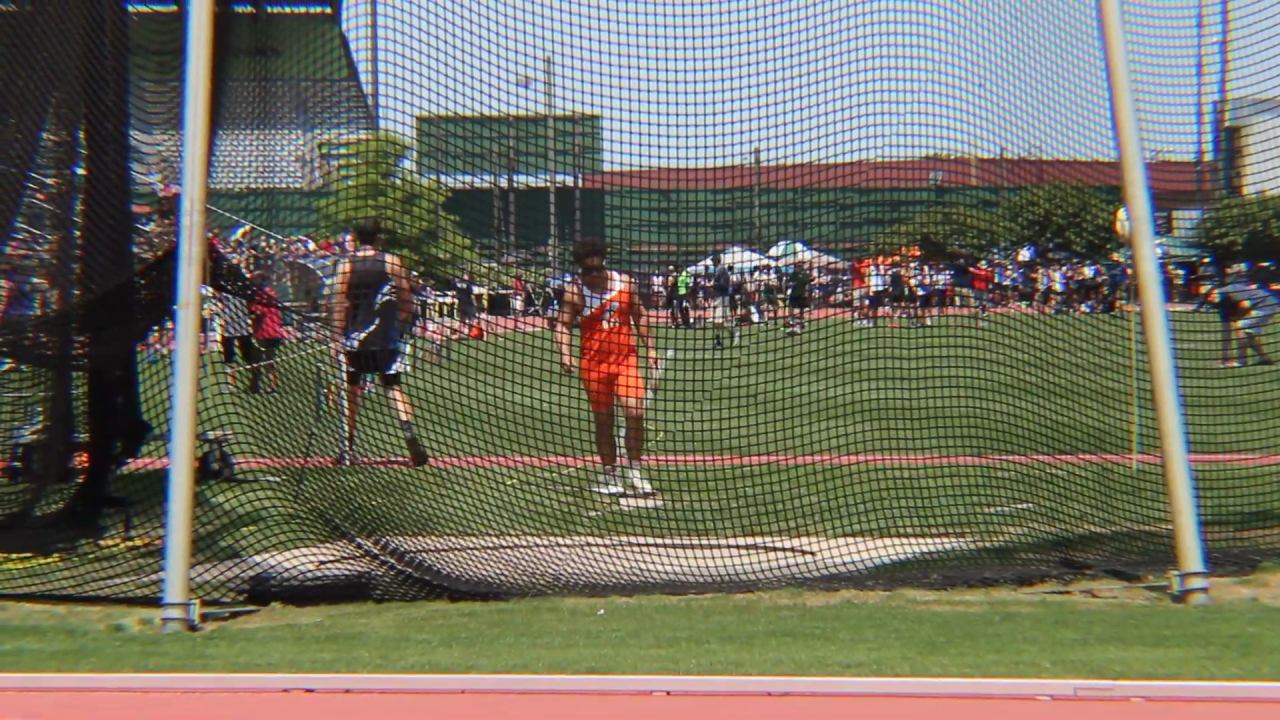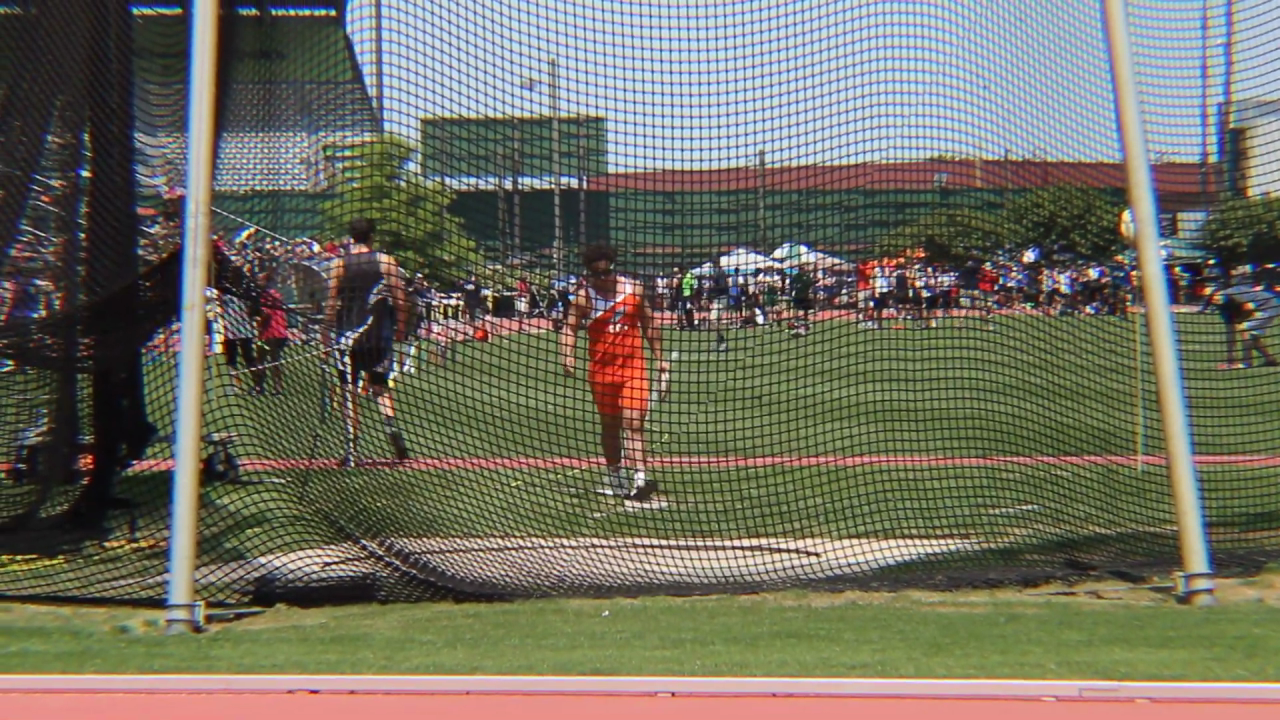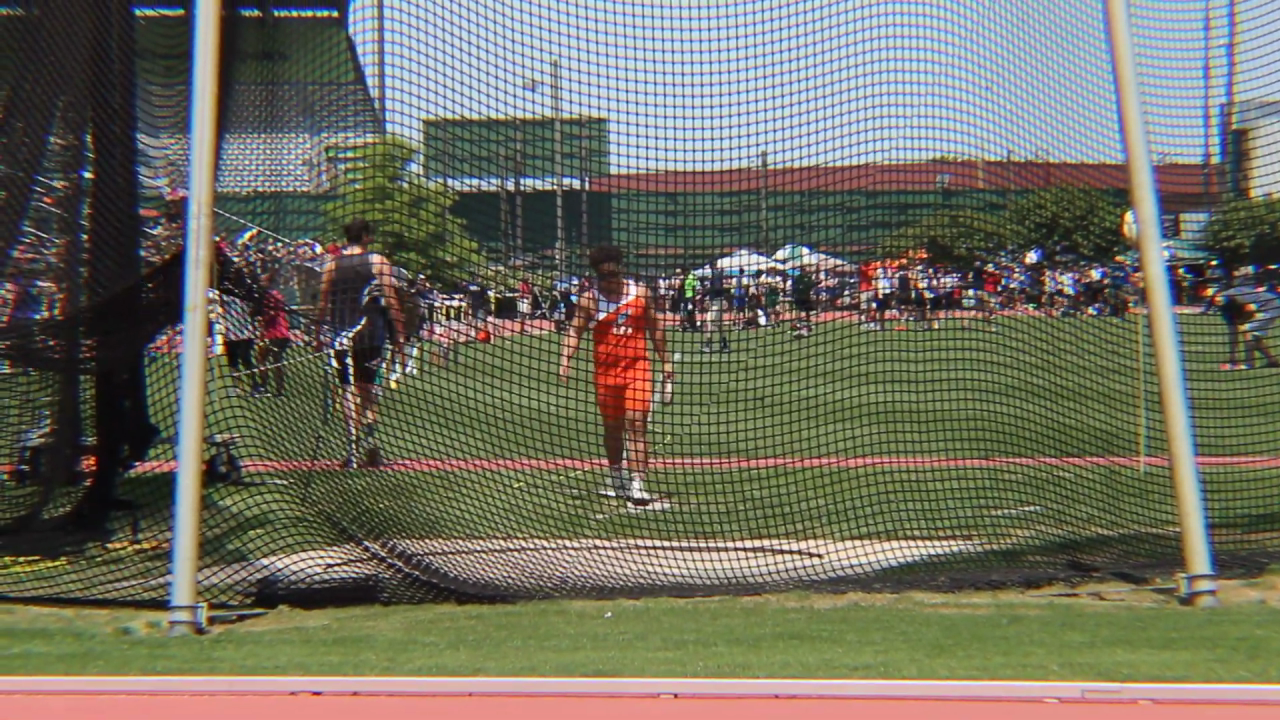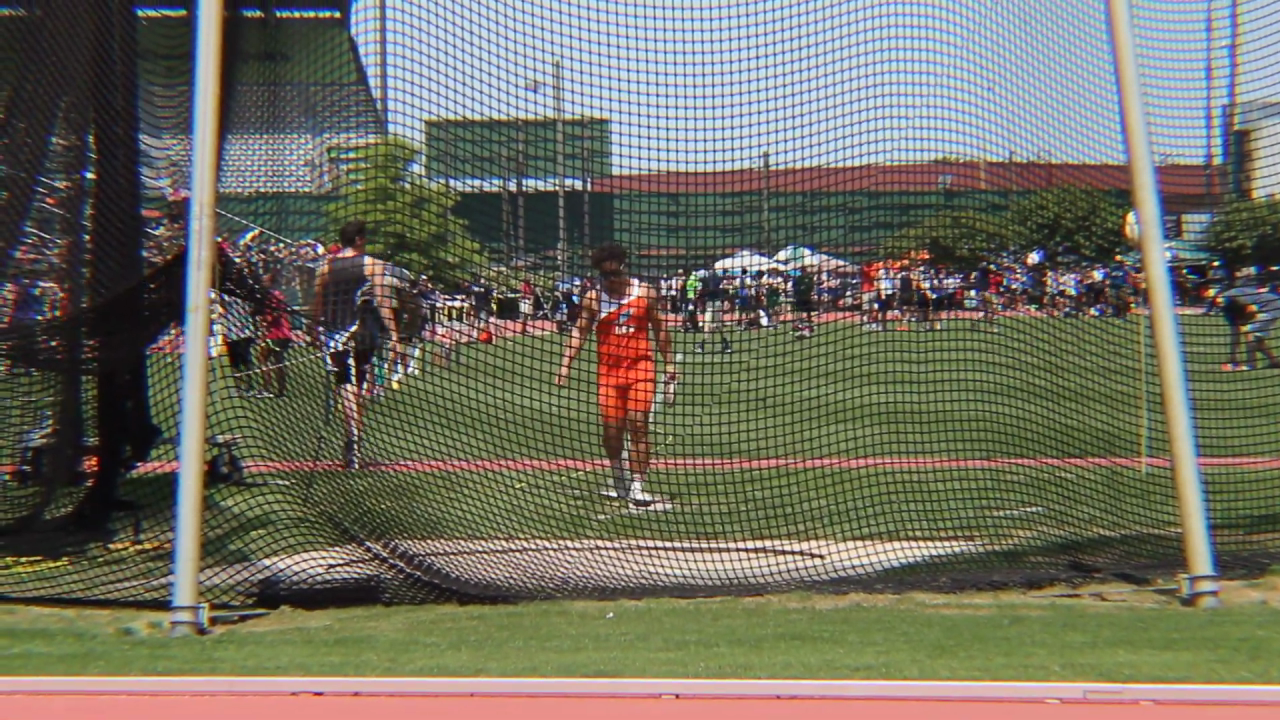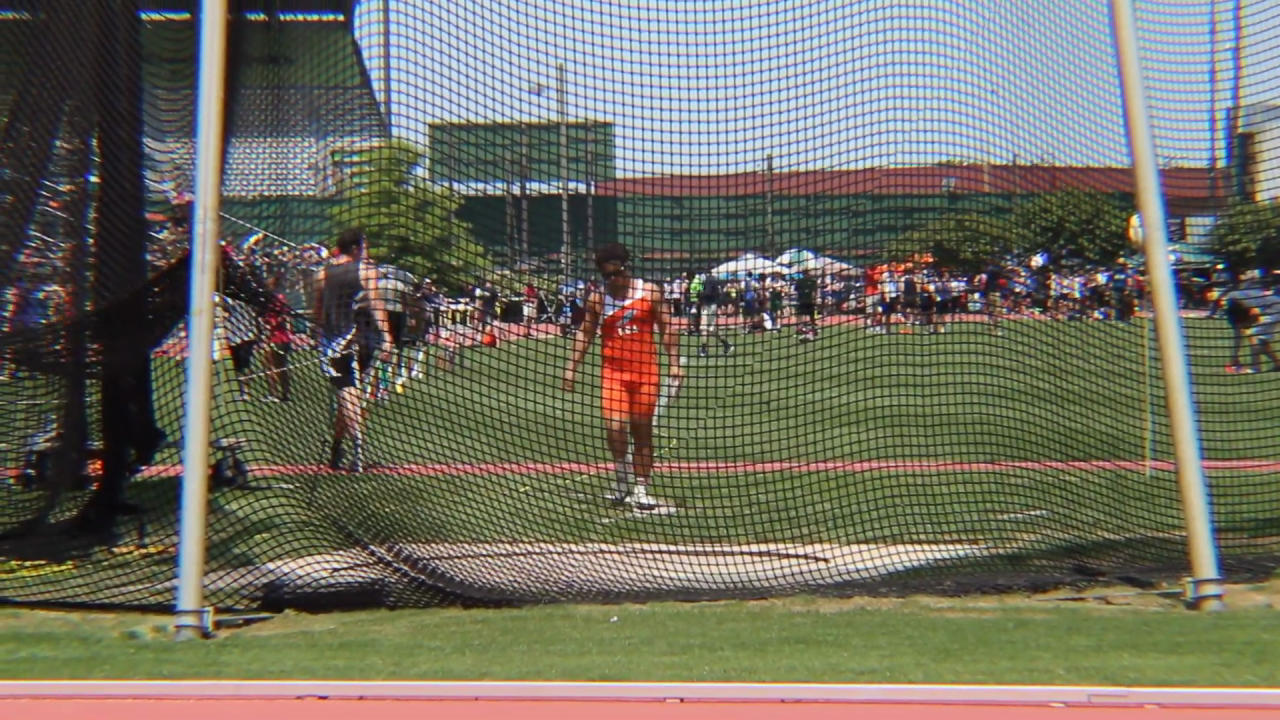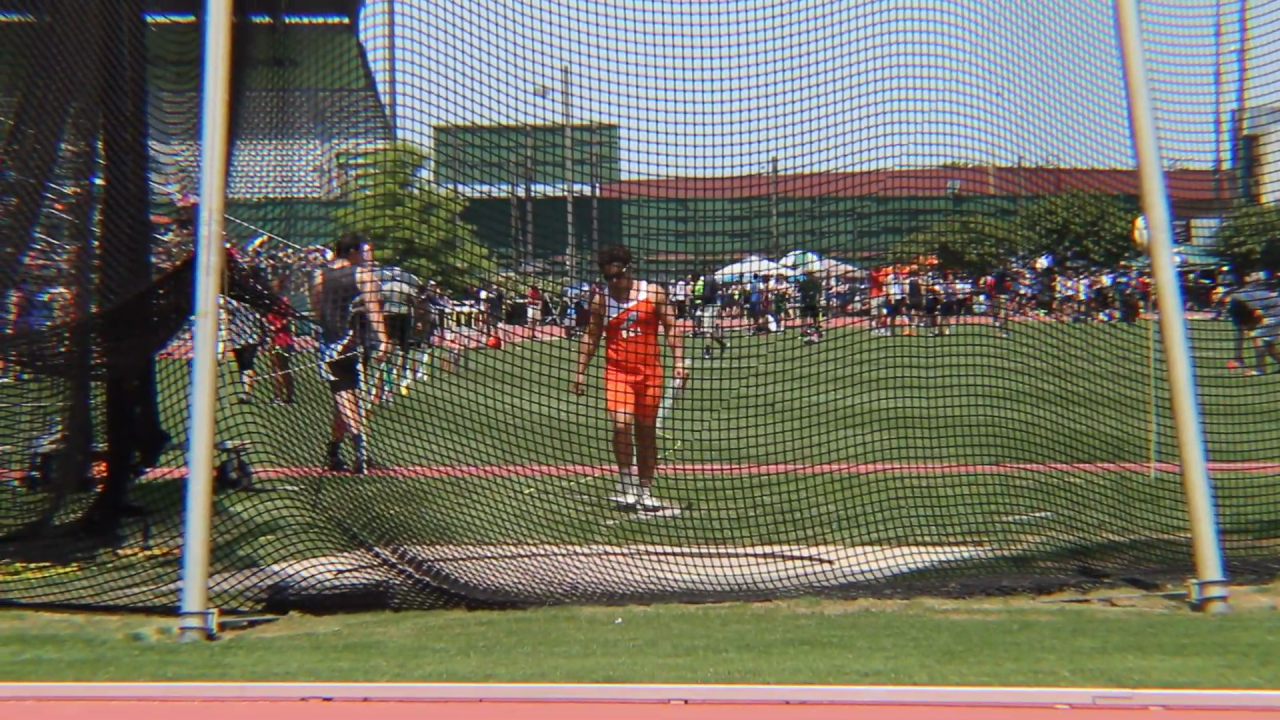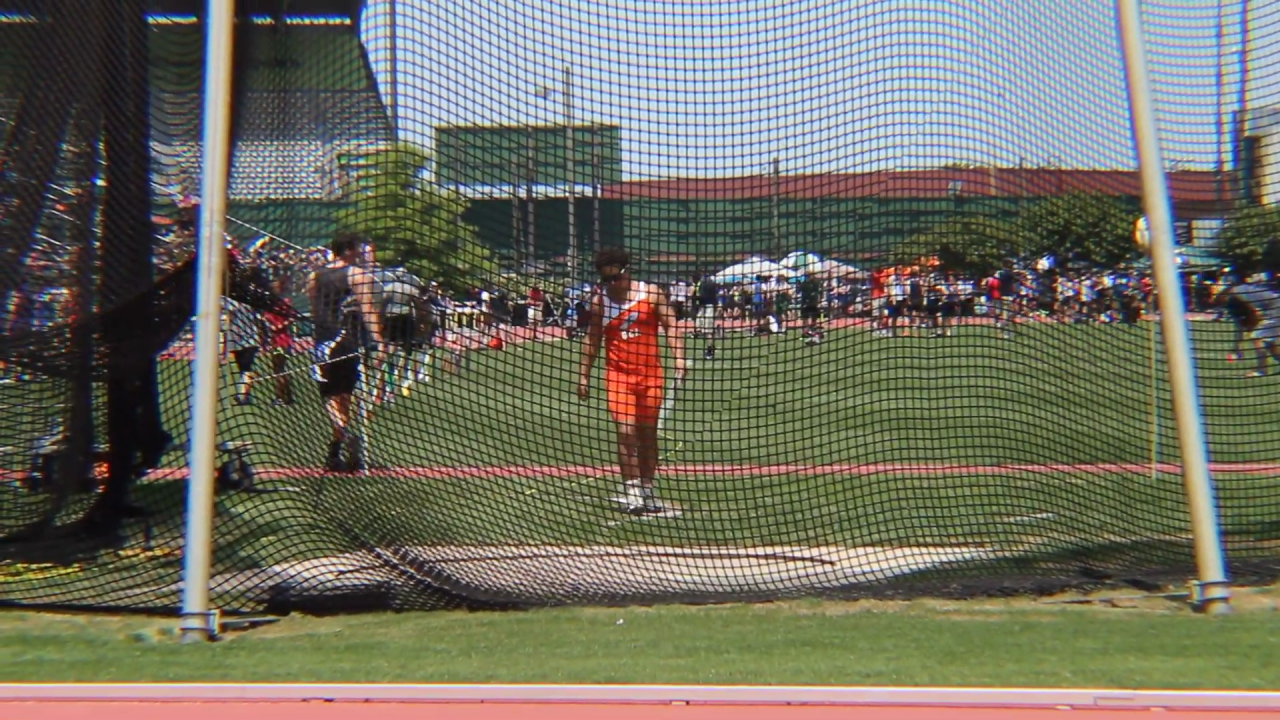
dt=0.1s
person 1, frame 1
left shoulder: (625, 283)
right shoulder: (574, 292)
left elbow: (639, 317)
right elbow: (563, 326)
left wrist: (650, 349)
right wrist: (566, 355)
left hip: (626, 359)
right hip: (593, 364)
left knee: (635, 413)
right knee: (603, 421)
left ankle: (634, 468)
right ankle: (610, 474)
person 1, frame 2
left shoulder: (634, 289)
right shoulder: (583, 298)
left elbow: (648, 324)
right elbow: (570, 329)
left wrist: (659, 357)
right wrist: (568, 355)
left hip: (633, 366)
right hip: (601, 369)
left knee: (634, 422)
right knee: (610, 425)
left ankle: (640, 477)
right ankle: (615, 475)
person 1, frame 3
left shoulder: (641, 292)
right shoulder: (589, 299)
left elbow: (655, 328)
right elbow: (575, 331)
left wrist: (666, 362)
right wrist: (564, 360)
left hip: (638, 368)
right hip: (605, 371)
left knee: (636, 425)
right knee: (612, 428)
left ankle: (637, 484)
right ankle: (617, 475)
person 1, frame 4
left shoulder: (646, 292)
right shoulder: (593, 297)
left elbow: (661, 328)
right elbow: (580, 331)
left wrist: (669, 363)
right wrist: (566, 363)
left hip: (642, 368)
right hip: (609, 371)
left knee: (638, 427)
right knee: (612, 428)
left ankle: (637, 484)
right ankle: (618, 468)
person 1, frame 5
left shoulder: (650, 292)
right shoulder: (596, 298)
left elbow: (666, 329)
right elbow: (585, 333)
left wrist: (674, 363)
right wrist: (571, 367)
left hip: (645, 370)
right hip: (613, 373)
left knee: (642, 430)
right knee: (615, 428)
left ankle: (641, 487)
right ankle: (620, 469)
person 1, frame 6
left shoulder: (654, 292)
right shoulder: (600, 300)
left elbow: (671, 328)
right elbow: (592, 337)
left wrist: (679, 361)
right wrist: (580, 371)
left hip: (650, 372)
right hip: (617, 374)
left knee: (646, 432)
right knee: (621, 427)
left ankle: (645, 488)
right ankle: (628, 486)
person 1, frame 7
left shoulder: (652, 293)
right shoulder: (599, 302)
left elbow: (671, 327)
right elbow: (593, 340)
left wrist: (679, 359)
right wrist: (584, 376)
left hip: (651, 373)
right hip: (618, 375)
left knee: (647, 433)
right knee: (626, 432)
left ankle: (647, 488)
right ankle: (632, 491)
person 2, frame 1
left shoulder: (346, 265)
right shoulder: (393, 262)
left elbow: (339, 306)
right elbow: (407, 302)
left wrist: (337, 340)
right wrist: (400, 326)
left hip: (354, 339)
right hip: (386, 339)
left knee: (352, 392)
right knee: (394, 389)
left ankle: (347, 449)
right ankle: (409, 433)
person 2, frame 2
left shoulder: (339, 264)
right shoulder: (386, 260)
left elbow: (331, 304)
right elbow: (399, 300)
left wrist: (326, 337)
right wrist: (400, 329)
left hip: (348, 338)
right hip: (379, 337)
left knee: (351, 391)
right knee: (380, 389)
left ankle: (352, 449)
right ankle: (391, 427)
person 2, frame 3
left shoulder: (332, 265)
right shoulder: (379, 261)
left elbow: (323, 305)
right elbow: (391, 301)
right wrist: (398, 333)
left hip: (342, 338)
right hip: (372, 337)
left knee: (349, 392)
right knee: (366, 388)
left ankle: (353, 450)
right ankle: (369, 437)
person 2, frame 4
left shoulder: (326, 268)
right shoulder: (373, 264)
left elbow: (317, 307)
right elbow: (383, 301)
left wrist: (317, 333)
right wrist: (392, 334)
left hip: (336, 339)
right hip: (364, 337)
left knee: (347, 392)
right knee: (354, 390)
left ankle: (353, 452)
right ankle: (352, 446)
person 2, frame 5
left shoulder: (323, 274)
right shoulder: (367, 270)
left elbow: (317, 312)
right elbow: (376, 306)
left wrist: (320, 337)
right wrist: (386, 338)
left hip: (334, 345)
right hip: (360, 343)
left knee: (348, 397)
right knee: (349, 396)
left ankle: (358, 453)
right ankle: (336, 451)
person 2, frame 6
left shoulder: (320, 277)
right shoulder: (365, 274)
right elbow: (373, 309)
right wrist: (382, 341)
left hip: (332, 348)
right hip: (356, 346)
left knee: (343, 399)
right knee: (348, 397)
left ankle: (358, 444)
right ankle: (334, 452)
person 2, frame 7
left shoulder: (315, 276)
right shoulder: (358, 274)
right elbow: (368, 311)
right wrist: (377, 341)
left hip: (326, 348)
right hip: (352, 347)
left knee: (332, 400)
right knee: (344, 399)
left ankle: (350, 437)
right ankle: (335, 454)
